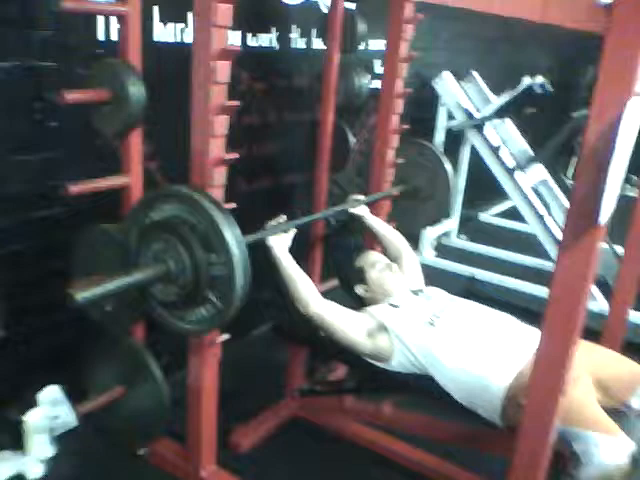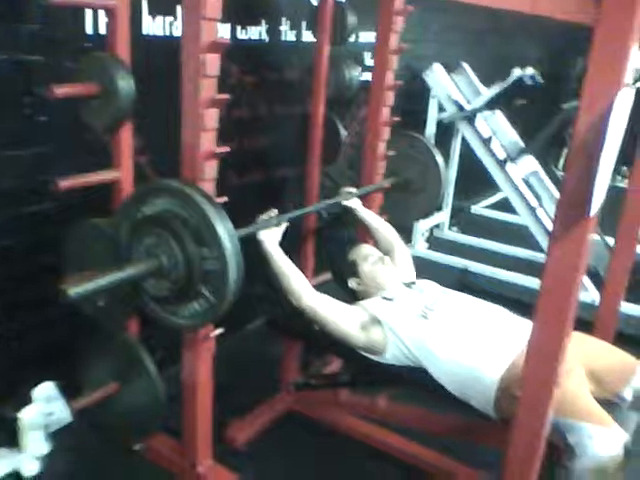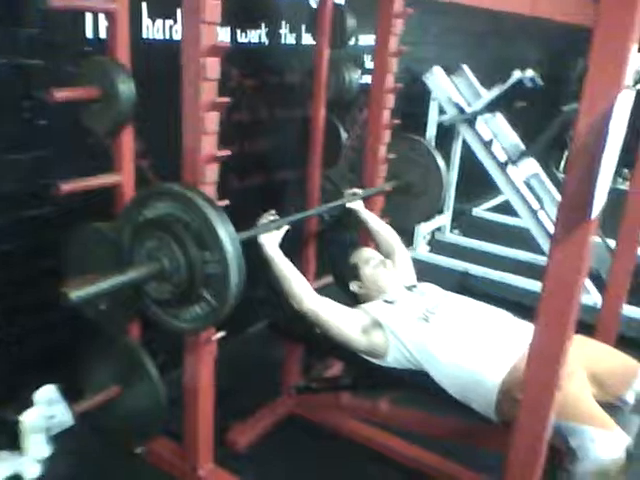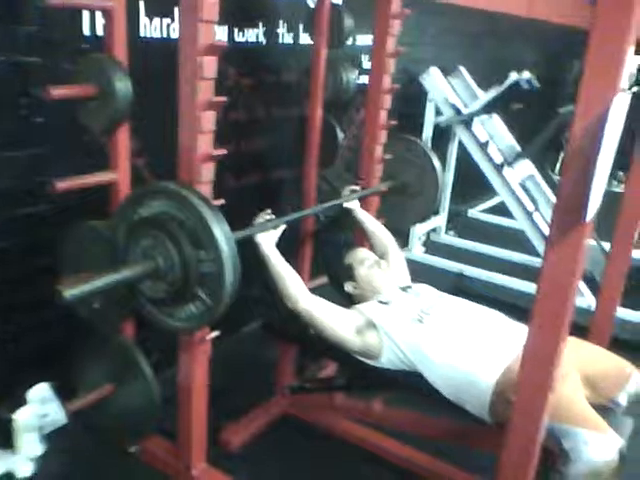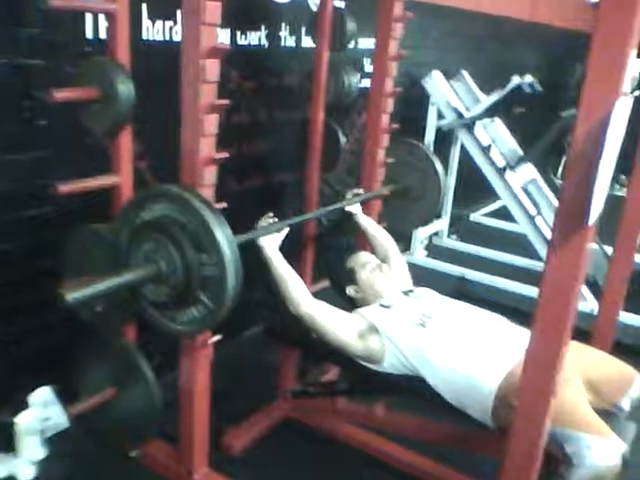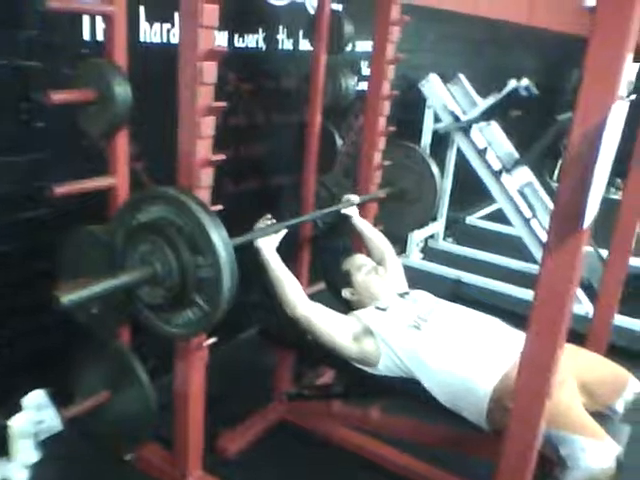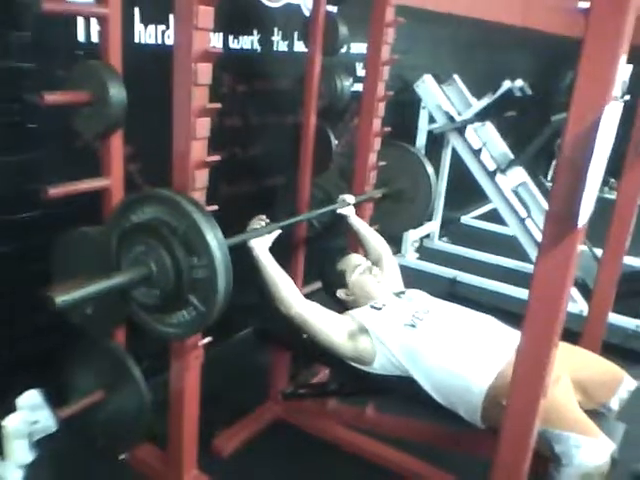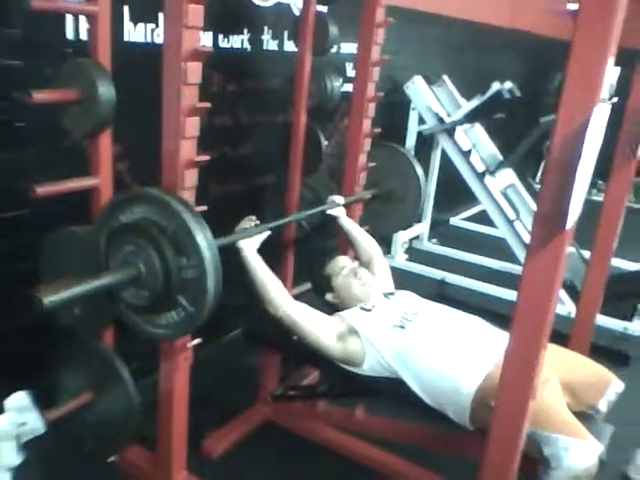
dt=0.1s
person 1, frame 1
left shoulder: (418, 290)
right shoulder: (375, 326)
left elbow: (406, 252)
right elbow: (313, 306)
left wrist: (368, 217)
right wrist: (280, 250)
left hip: (541, 347)
right hip: (515, 381)
person 1, frame 2
left shoulder: (409, 284)
right shoulder: (368, 319)
left elbow: (398, 245)
right elbow: (306, 299)
left wrist: (360, 210)
right wrist: (270, 245)
left hip: (532, 338)
right hip: (508, 373)
person 1, frame 3
left shoulder: (409, 287)
right shoulder: (369, 323)
left elbow: (398, 248)
right elbow: (307, 303)
left wrist: (363, 213)
right wrist: (271, 247)
left hip: (535, 341)
right hip: (509, 376)
person 1, frame 4
left shoulder: (404, 288)
right shoulder: (364, 323)
left elbow: (391, 248)
right elbow: (302, 303)
left wrist: (359, 212)
right wrist: (267, 246)
left hip: (528, 342)
right hip: (504, 377)
person 1, frame 5
left shoulder: (406, 292)
right shoulder: (365, 327)
left elbow: (392, 252)
right elbow: (305, 307)
left wrist: (360, 217)
right wrist: (270, 250)
right hip: (506, 380)
person 1, frame 6
left shoulder: (401, 295)
right shoulder: (361, 330)
left elbow: (388, 254)
right elbow: (300, 309)
left wrist: (356, 219)
right wrist: (267, 252)
left hip: (527, 349)
right hip: (501, 383)
person 1, frame 7
left shoulder: (397, 294)
right shoulder: (356, 329)
left elbow: (384, 254)
right elbow: (295, 307)
left wrist: (352, 219)
right wrist: (260, 250)
left hip: (523, 348)
right hip: (496, 382)
person 1, frame 8
left shoulder: (386, 295)
right shoulder: (346, 330)
left elbow: (374, 255)
right elbow: (284, 309)
left wrist: (344, 220)
right wrist: (249, 252)
left hip: (512, 349)
right hip: (485, 383)
left knee: (617, 396)
